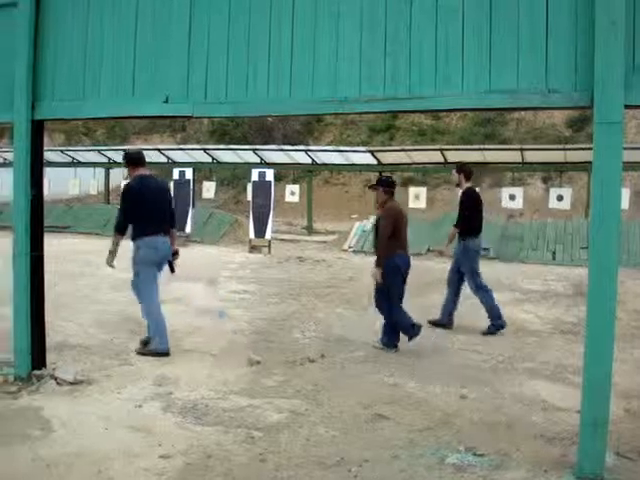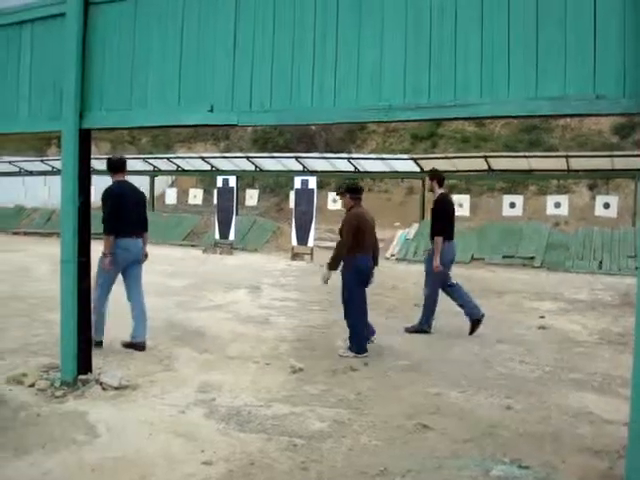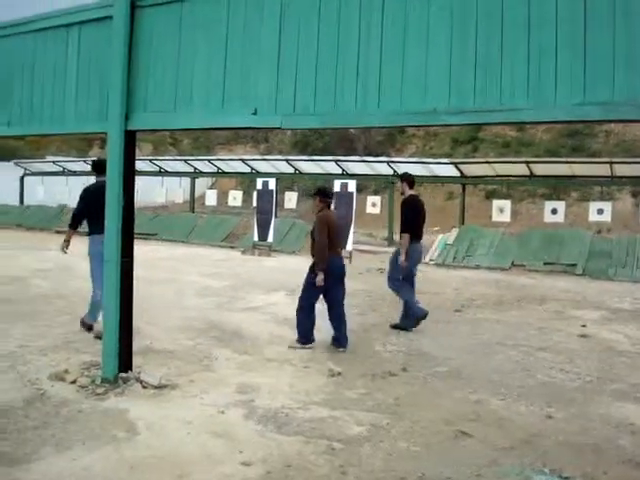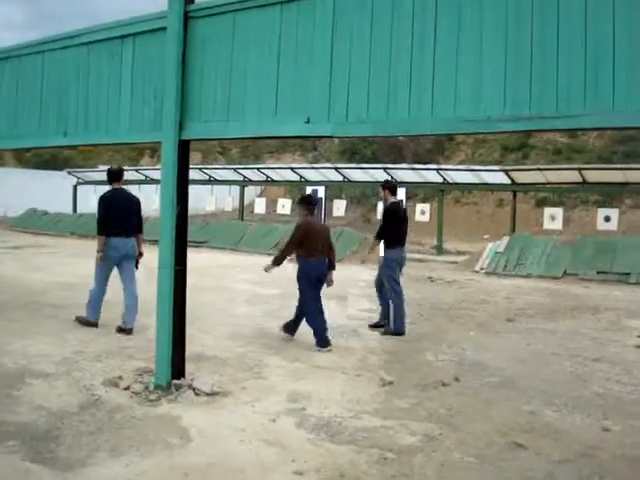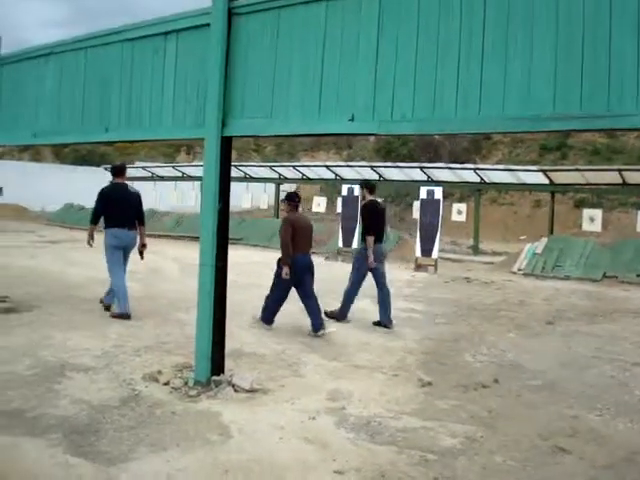
dt=0.7s
person 1, frame 1
left shoulder: (132, 187)
right shoulder: (162, 185)
left elbow: (123, 221)
right elbow: (171, 218)
left wrist: (112, 251)
right wrist: (173, 245)
left hip: (146, 244)
right hip: (163, 244)
left knee: (148, 296)
right knee: (139, 286)
left ankle: (161, 345)
right ankle: (154, 333)
person 1, frame 2
left shoulder: (111, 192)
right shoulder: (139, 192)
left elbow: (109, 225)
left wrist: (106, 253)
right wrist: (143, 248)
left hip: (121, 245)
right hip: (137, 245)
left knee: (100, 292)
right knee: (135, 294)
left ankle: (96, 336)
right ankle: (138, 339)
person 1, frame 3
left shoulder: (90, 191)
left elbow: (77, 217)
left wrist: (67, 239)
left hip: (98, 241)
left knee: (103, 285)
right knee: (101, 282)
right ankle: (90, 319)
person 1, frame 4
left shoulder: (106, 198)
right shoulder: (134, 199)
left elbow: (101, 226)
right elbow: (139, 226)
left wrist: (99, 249)
right wrist: (139, 247)
left hip: (112, 244)
right hip: (129, 244)
left knee: (100, 283)
right knee: (130, 285)
left ankle: (91, 318)
right ankle: (128, 324)
person 1, frame 5
left shoulder: (106, 191)
right shoulder: (134, 193)
left elbow: (96, 214)
right elbow: (140, 219)
left wrist: (90, 233)
right wrist: (142, 240)
left hip: (113, 234)
right hip: (131, 235)
left knee: (116, 273)
right knee: (120, 271)
left ankle: (123, 310)
right ankle: (108, 301)
person 2, frame 1
left shoulder: (388, 210)
right shoulder: (396, 209)
left elbow: (384, 240)
left wrist: (378, 266)
left hip: (392, 261)
right hip: (400, 259)
left knee: (384, 302)
right knee: (389, 301)
left ankle: (412, 330)
right ankle: (389, 341)
person 2, frame 2
left shoulder: (353, 216)
right shoulder: (366, 215)
left elbow: (343, 245)
right elbow: (374, 243)
left wrist: (330, 268)
right wrist: (372, 265)
left hip: (354, 264)
right hip: (365, 262)
left knee: (354, 305)
right knee: (353, 303)
left ankle: (357, 348)
right ankle: (367, 332)
person 2, frame 3
left shoulder: (322, 218)
right shoulder: (334, 218)
left elbow: (321, 246)
left wrist: (320, 271)
left hip: (325, 265)
right hip: (338, 263)
left knee: (306, 303)
right knee: (336, 305)
left ankle: (305, 340)
right ankle: (340, 342)
person 2, frame 4
left shoulder: (303, 225)
right shoulder: (322, 226)
left elbow: (289, 247)
right elbow: (330, 250)
left wrist: (274, 263)
right wrist: (330, 271)
left hip: (308, 268)
right hip: (321, 267)
left knee: (312, 305)
right knee: (305, 301)
left ankle: (323, 343)
right ankle: (290, 329)
person 2, frame 5
left shoulder: (288, 219)
right shoulder: (307, 221)
left elbow: (286, 243)
left wrist: (285, 265)
left hip: (292, 261)
right hip: (306, 260)
left knee: (277, 293)
right knee: (308, 295)
left ankle: (266, 319)
right ankle: (318, 327)
person 3, frame 1
left shoulder: (467, 195)
right shoulder: (472, 194)
left elbow: (460, 223)
left wrist: (447, 245)
left hip: (467, 244)
right hip: (467, 243)
left knee: (476, 284)
right knee: (454, 281)
left ankle: (497, 321)
right ankle: (445, 319)
person 3, frame 2
left shoulder: (440, 202)
right shoulder: (446, 199)
left elbow: (438, 232)
left wrist: (435, 257)
left hip: (441, 248)
right hip: (449, 247)
left knee: (430, 286)
right knee: (447, 284)
left ankle: (424, 325)
right ankle: (474, 313)
person 3, frame 3
left shoulder: (407, 202)
right shoulder: (419, 202)
left elbow: (406, 229)
left wrist: (402, 253)
left hip: (409, 248)
right hip: (418, 246)
left knee: (394, 281)
right knee: (407, 283)
left ankle: (418, 312)
right ankle: (406, 321)
person 3, frame 4
left shoulder: (390, 209)
right shoulder: (401, 208)
left elbow: (381, 233)
left wrist: (369, 252)
left hip: (392, 253)
right hip: (398, 251)
left knee: (393, 289)
right knee: (381, 284)
left ankle: (398, 327)
right ankle: (385, 319)
person 3, frame 5
left shoulder: (366, 206)
right shoulder: (381, 207)
left elbow: (369, 231)
left wrist: (370, 254)
left hip: (368, 249)
right hip: (380, 248)
left knee: (354, 282)
right knee: (381, 284)
left ankle: (342, 313)
right ankle: (386, 319)
